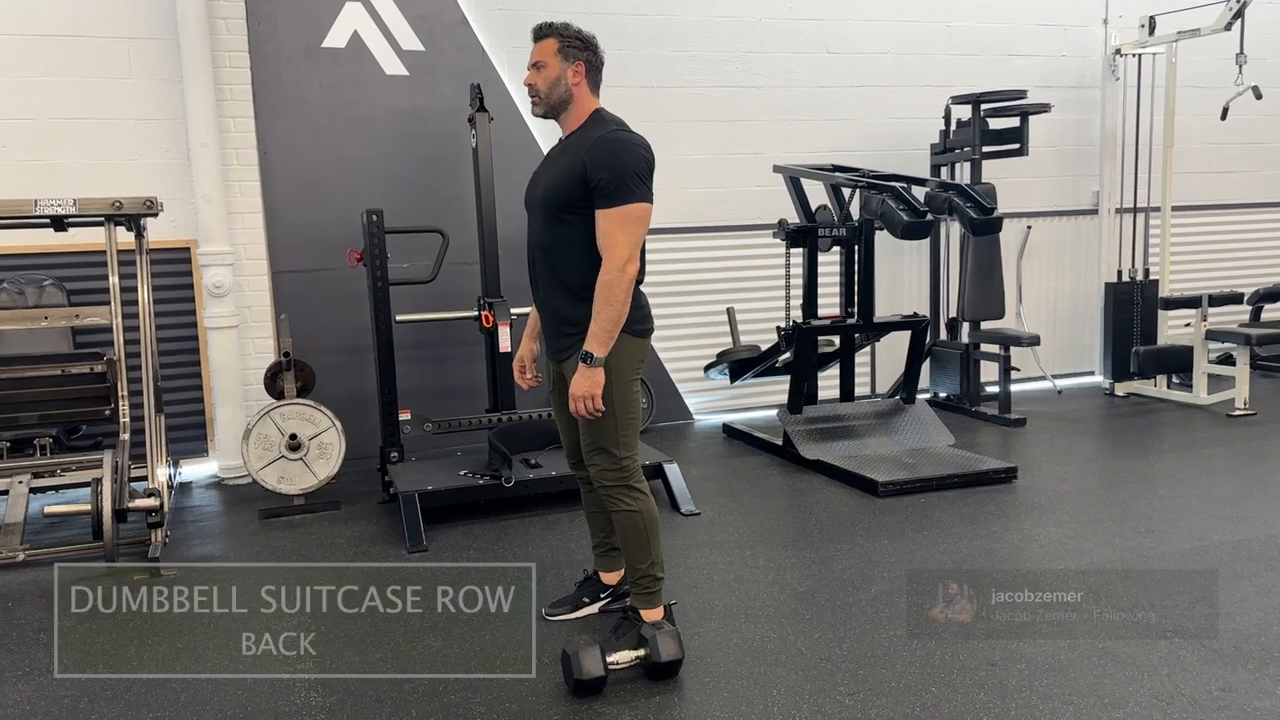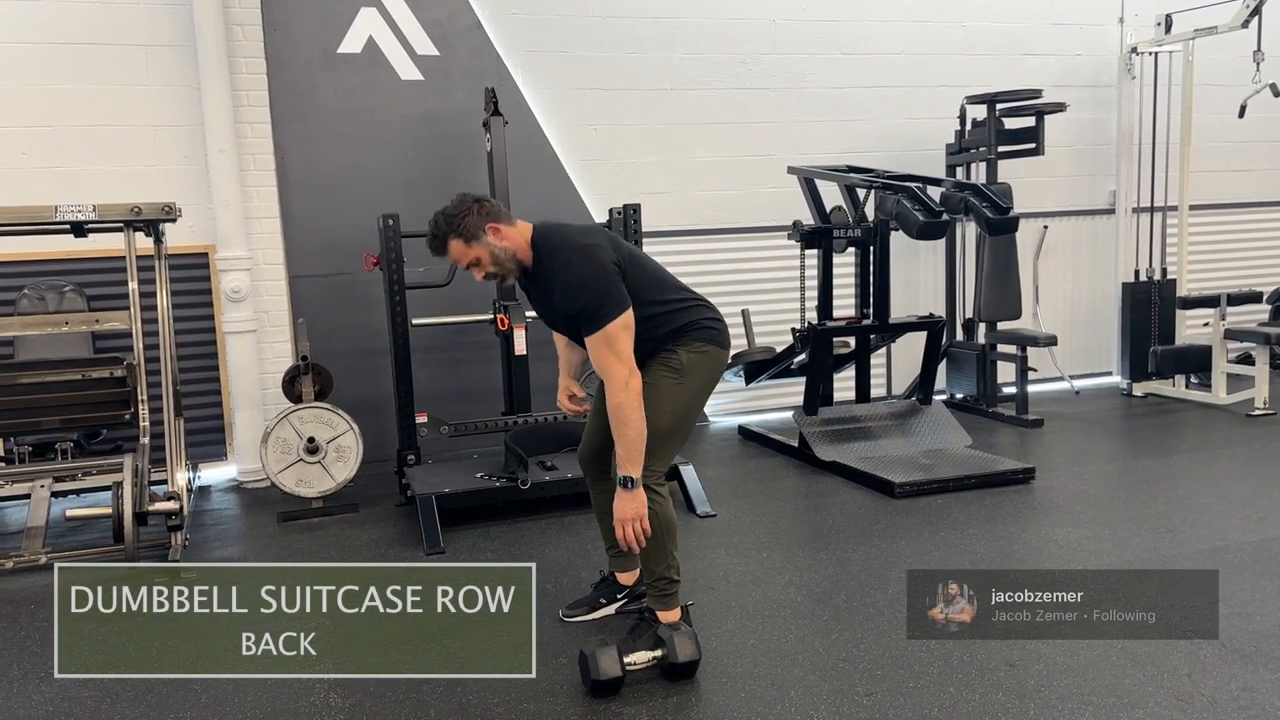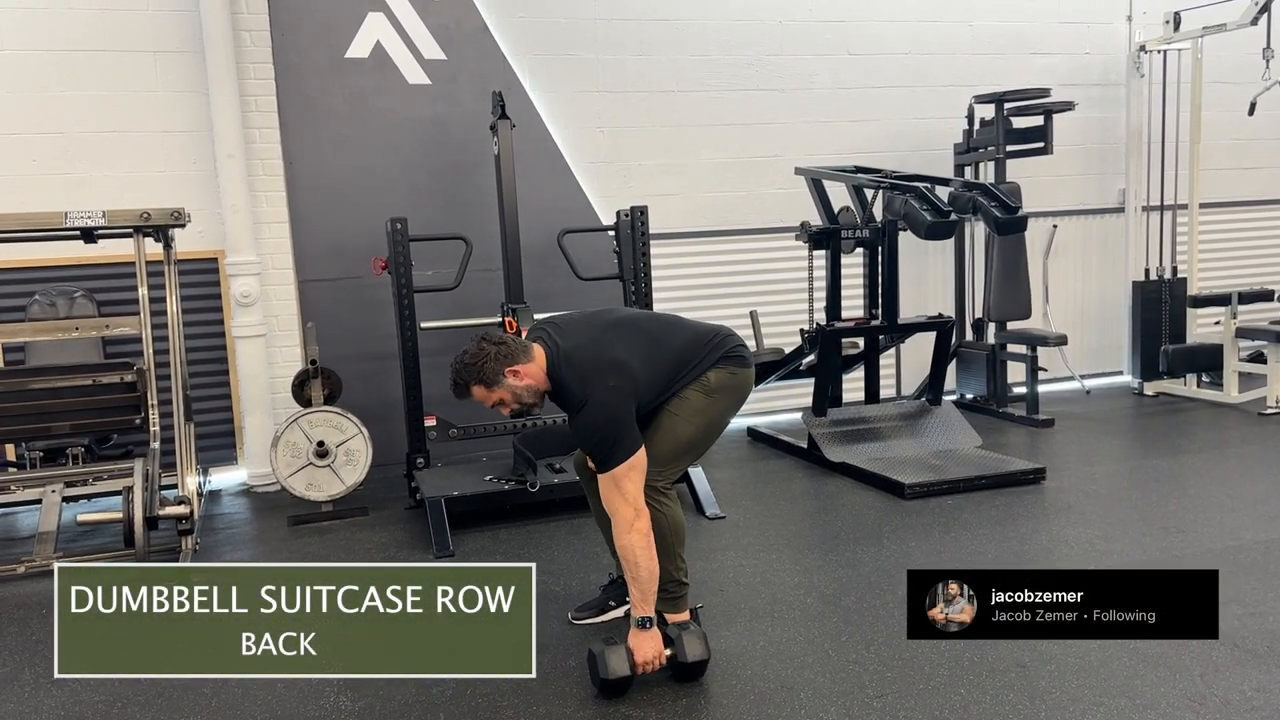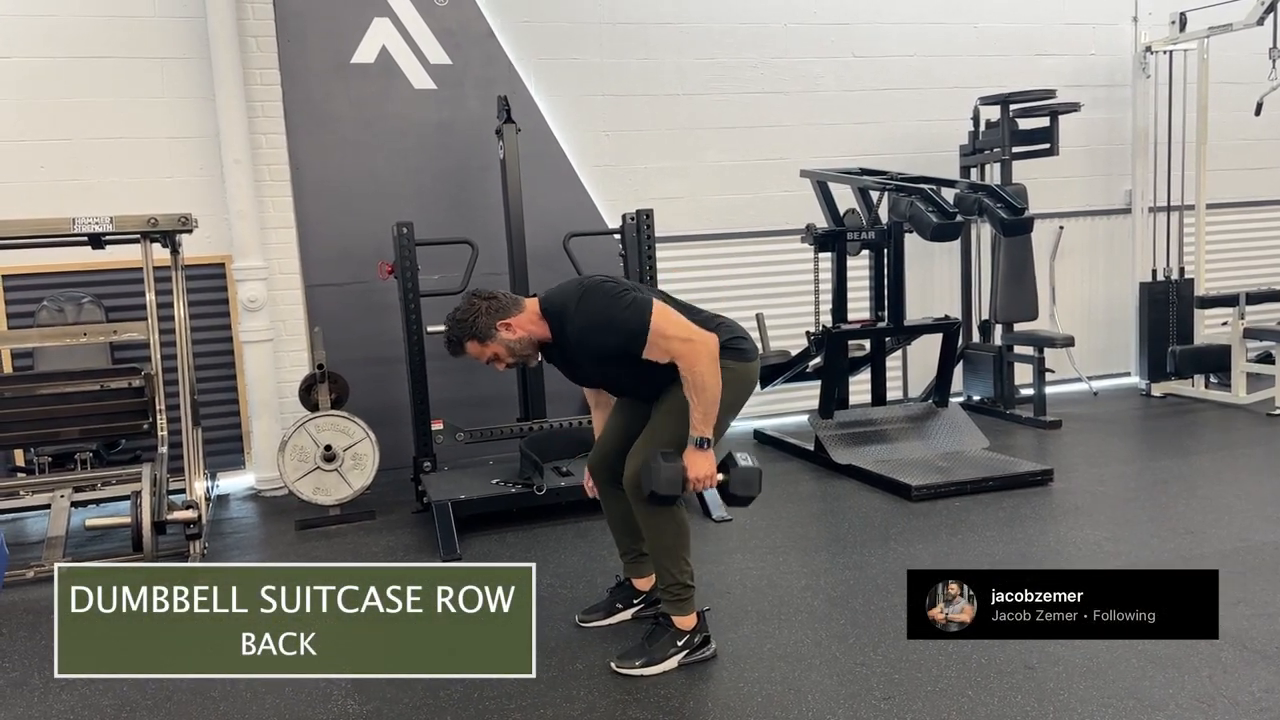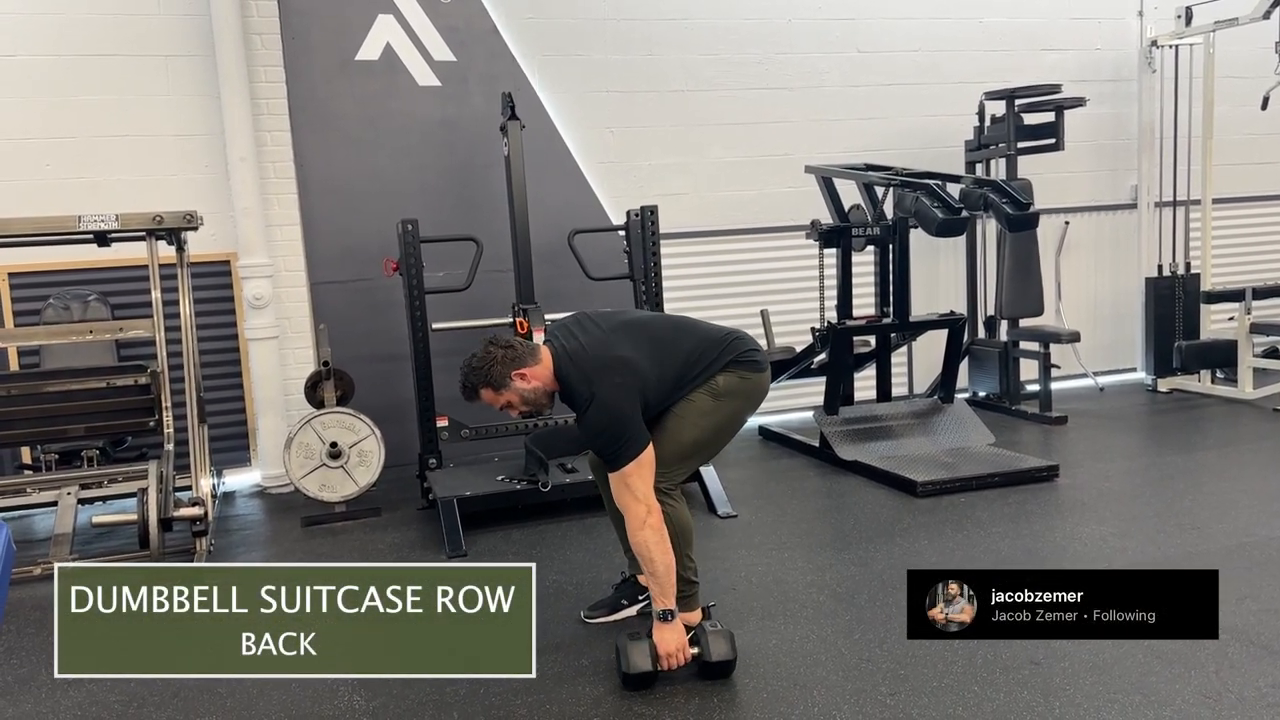
dt=1s
person 1, frame 1
left shoulder: (615, 148)
right shoulder: (564, 153)
left elbow: (620, 265)
left wrist: (593, 360)
right wrist: (533, 336)
left hip: (603, 344)
right hip: (566, 343)
left knee: (616, 475)
right knee: (585, 469)
left ankle: (651, 609)
right ankle: (611, 578)
person 1, frame 2
left shoulder: (578, 263)
right shoulder: (530, 260)
left elbow: (622, 380)
right elbow: (569, 321)
left wrist: (630, 483)
right wrist: (567, 377)
left hip: (691, 347)
right hip: (647, 347)
left knee: (639, 471)
right knee: (595, 460)
left ankle: (668, 615)
right ankle: (628, 580)
person 1, frame 3
left shoulder: (598, 397)
right shoulder: (538, 344)
left elbow: (630, 516)
left wrist: (644, 625)
right wrist: (596, 440)
left hip: (722, 370)
right hip: (677, 366)
left knee: (651, 478)
right knee: (591, 465)
left ankle: (677, 621)
right ankle: (632, 584)
person 1, frame 4
left shoulder: (590, 310)
right shoulder: (553, 334)
left elbow: (701, 345)
right elbow: (600, 382)
left wrist: (700, 445)
right wrist: (601, 445)
left hip: (724, 362)
left knee: (646, 477)
right knee: (606, 466)
left ankle: (686, 628)
right ankle: (643, 587)
person 1, frame 5
left shoulder: (601, 395)
right shoulder: (555, 344)
left elbow: (642, 513)
left wrist: (666, 619)
left hip: (737, 371)
right hip: (696, 367)
left knee: (655, 479)
right knee: (606, 464)
left ankle: (689, 619)
right ankle: (645, 583)
